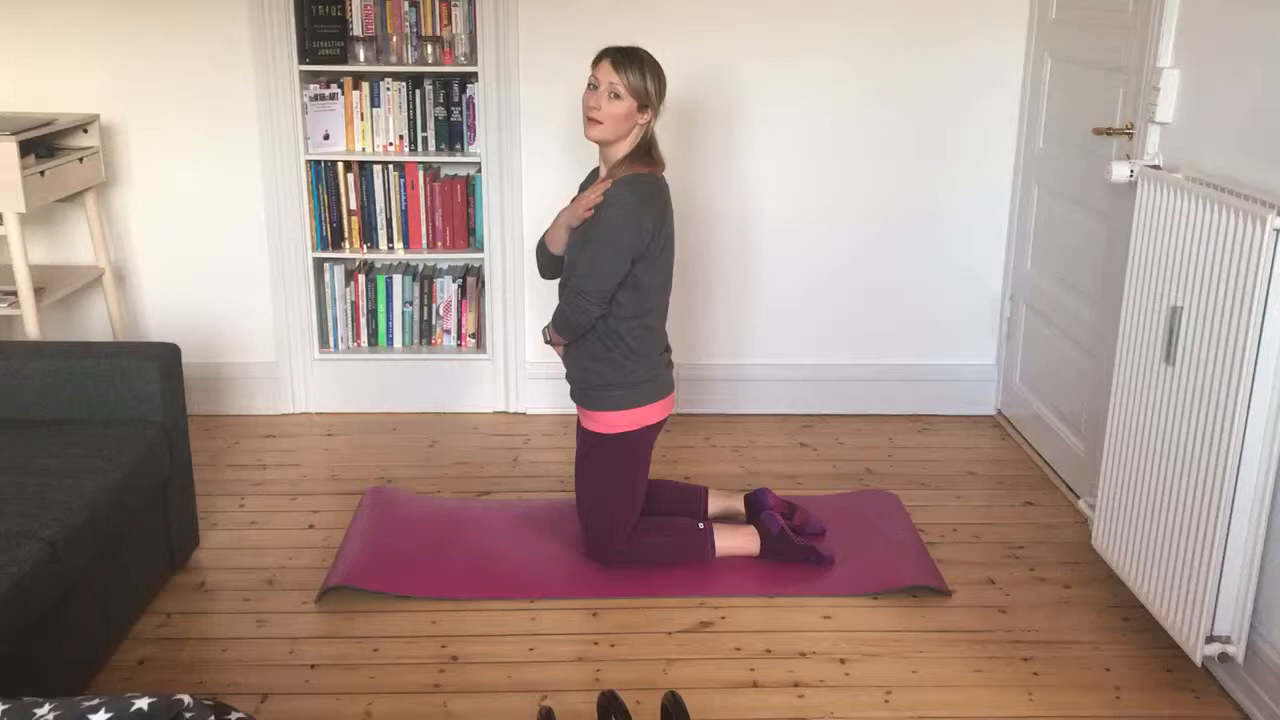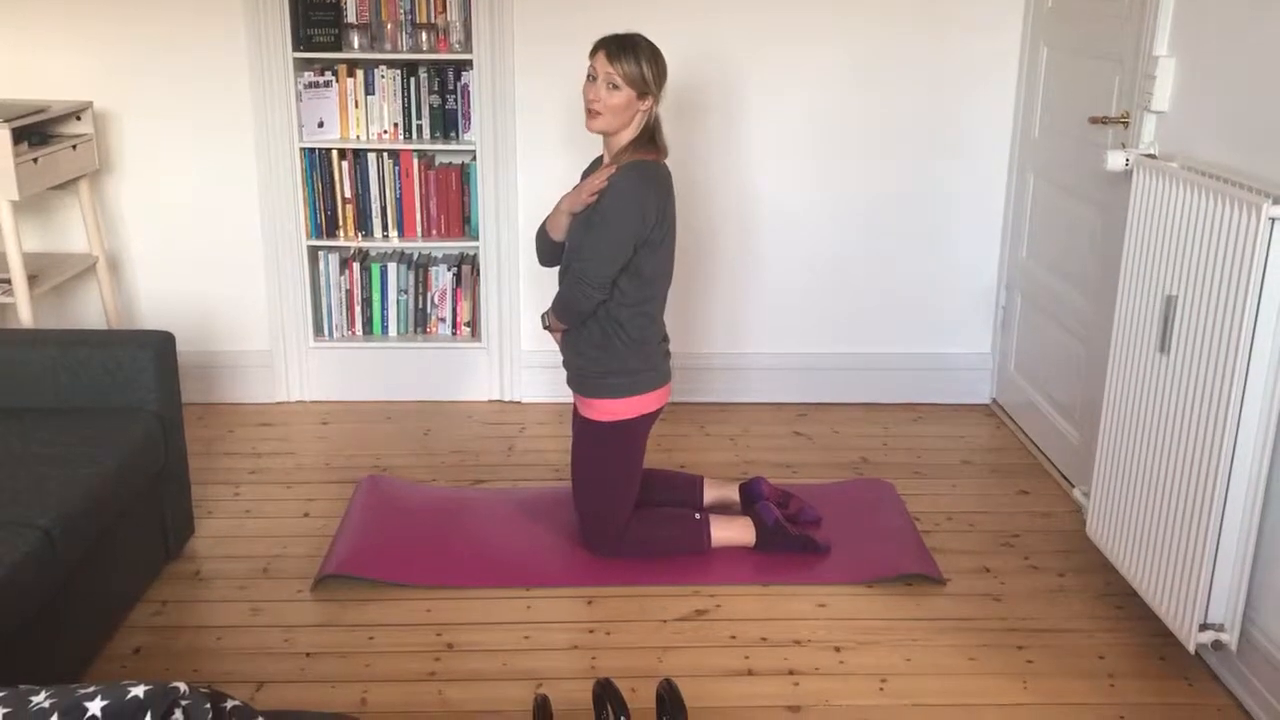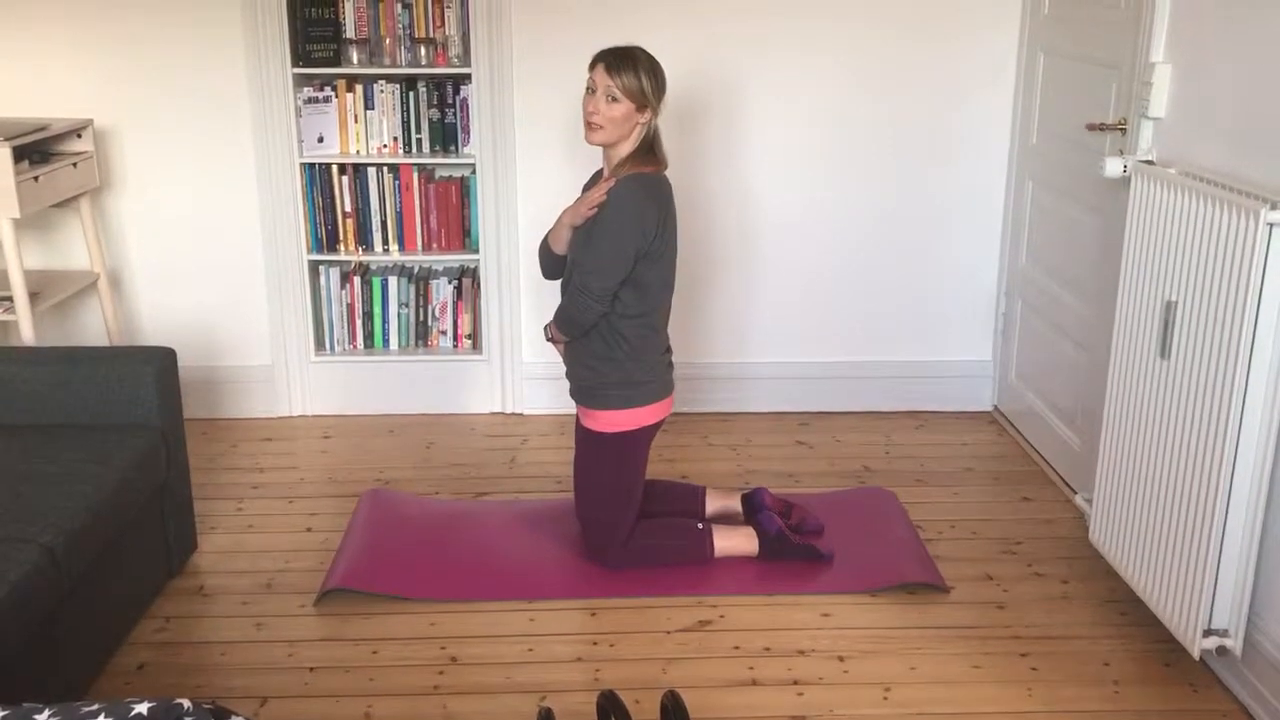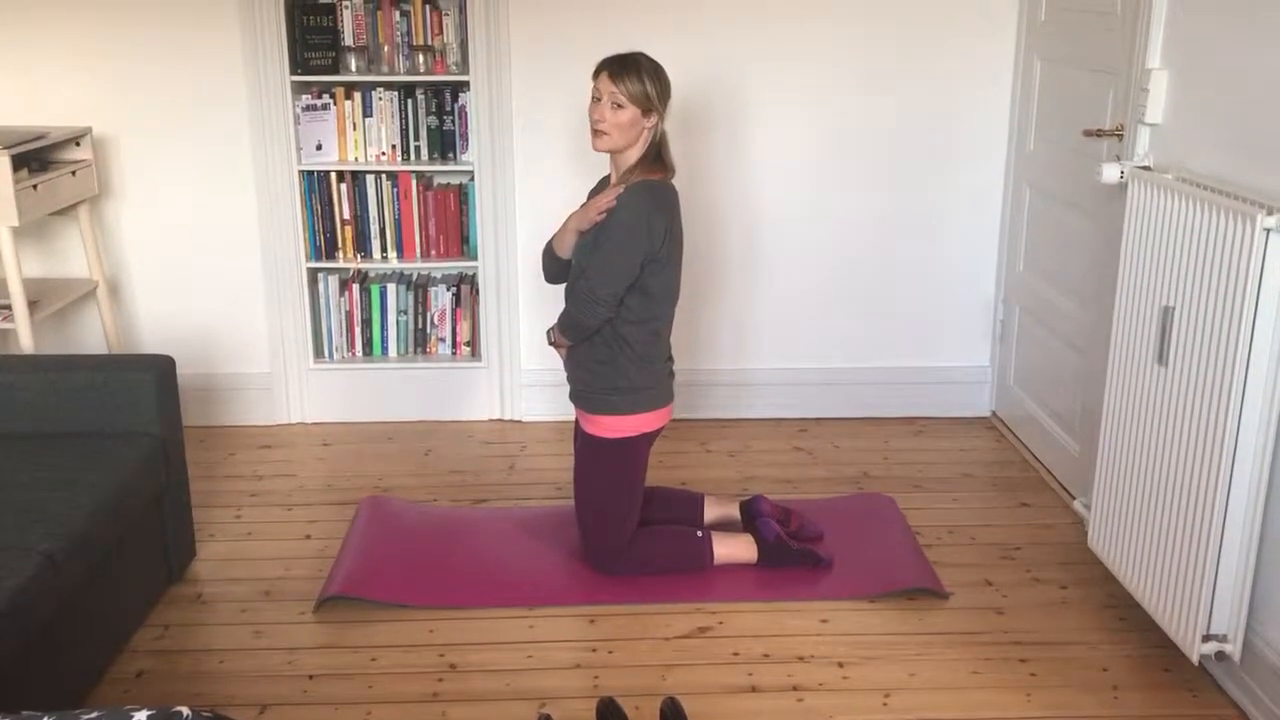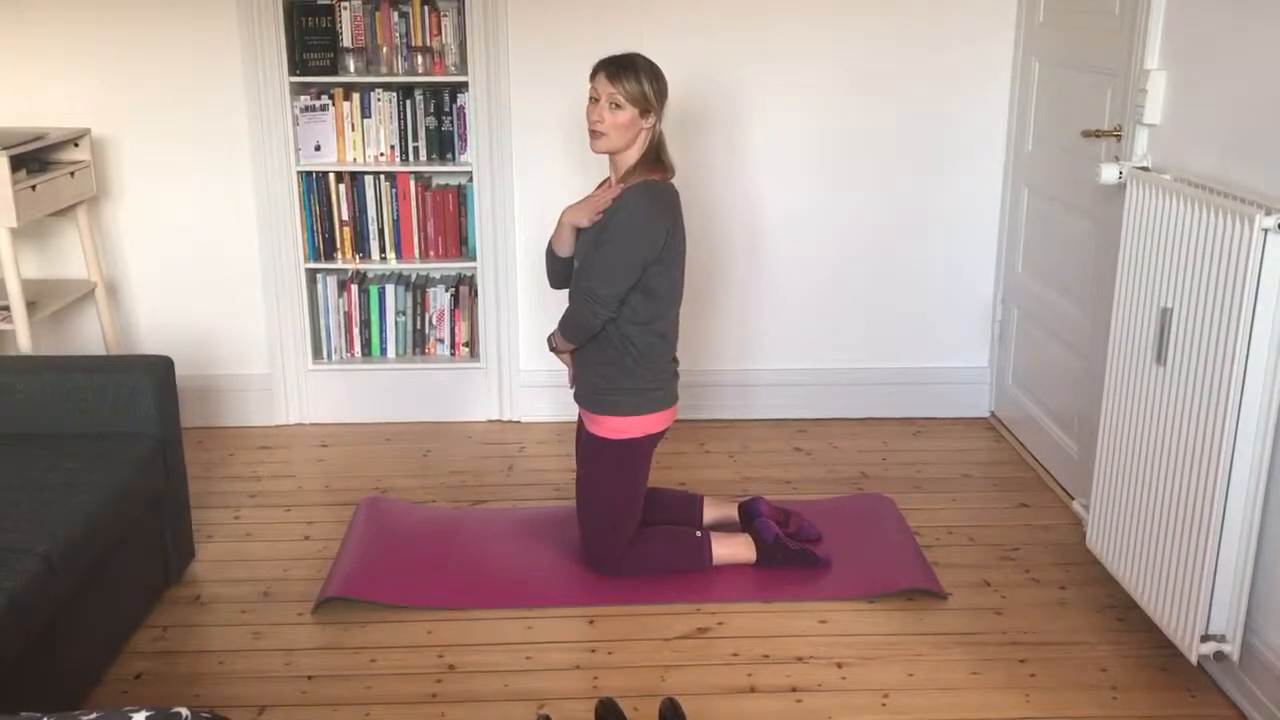
dt=1s
person 1, frame 1
left shoulder: (629, 198)
right shoulder: (603, 182)
left elbow: (582, 304)
right elbow: (548, 265)
left wrist: (555, 335)
right wrist: (567, 219)
left hip: (622, 393)
right hip: (622, 383)
left knee: (608, 541)
right knee: (616, 504)
left ankle: (759, 537)
right ankle: (749, 506)
person 1, frame 2
left shoulder: (634, 185)
right shoulder: (608, 170)
left elbow: (584, 289)
right elbow: (548, 252)
left wrist: (554, 320)
right wrist: (569, 206)
left hip: (619, 381)
right hip: (618, 372)
left knee: (604, 530)
right knee: (614, 491)
left ankle: (755, 529)
right ankle: (744, 495)
person 1, frame 3
left shoulder: (632, 197)
right shoulder: (607, 183)
left elbow: (585, 300)
right elbow: (551, 266)
left wrist: (556, 332)
right wrist: (569, 219)
left hip: (621, 392)
right hip: (622, 383)
left knee: (607, 541)
right knee: (617, 502)
left ankle: (758, 539)
right ankle: (747, 505)
person 1, frame 4
left shoulder: (641, 204)
right shoulder: (613, 189)
left elbow: (590, 304)
right elbow: (555, 270)
left wrist: (559, 335)
right wrist: (575, 224)
left hip: (621, 398)
right hip: (616, 388)
left knee: (608, 548)
right knee: (617, 509)
left ankle: (758, 546)
right ankle: (747, 513)
person 1, frame 5
left shoulder: (643, 204)
right shoulder: (618, 193)
left elbow: (592, 305)
right elbow: (560, 275)
left wrist: (561, 341)
right wrist: (570, 220)
left hip: (626, 400)
right hip: (617, 389)
left knee: (607, 550)
right knee: (616, 510)
left ankle: (757, 546)
right ankle: (745, 514)
